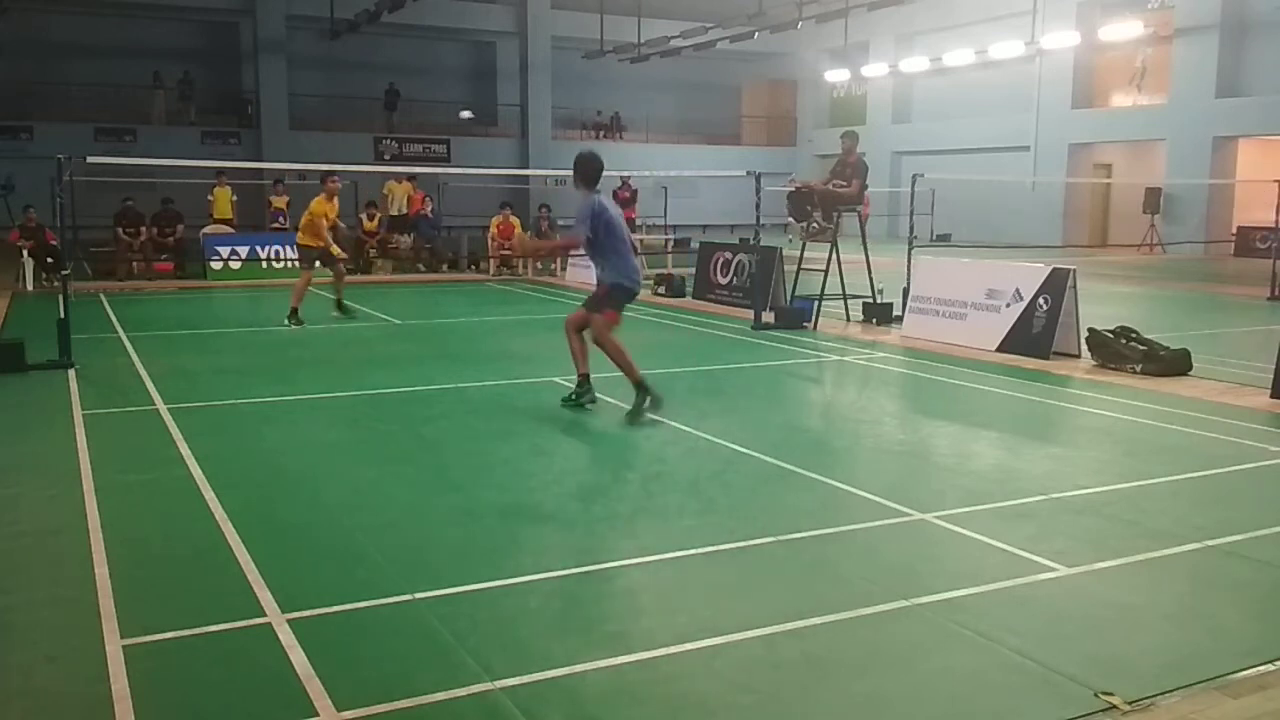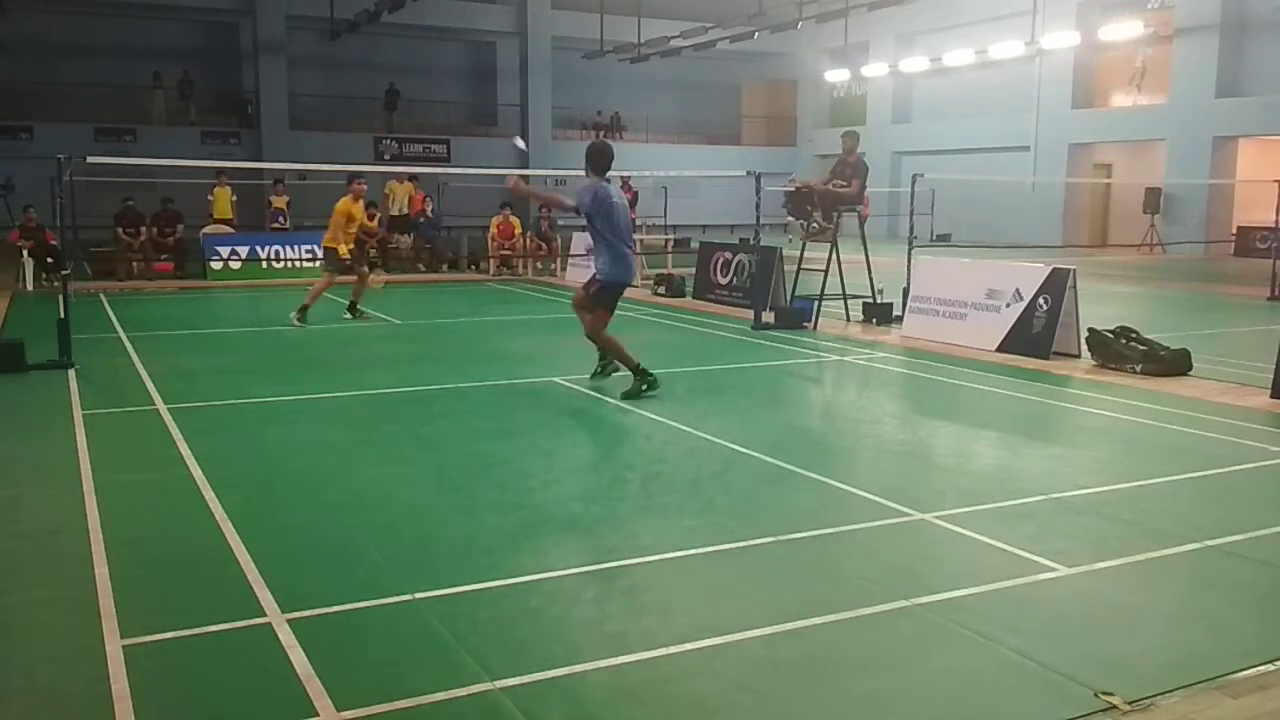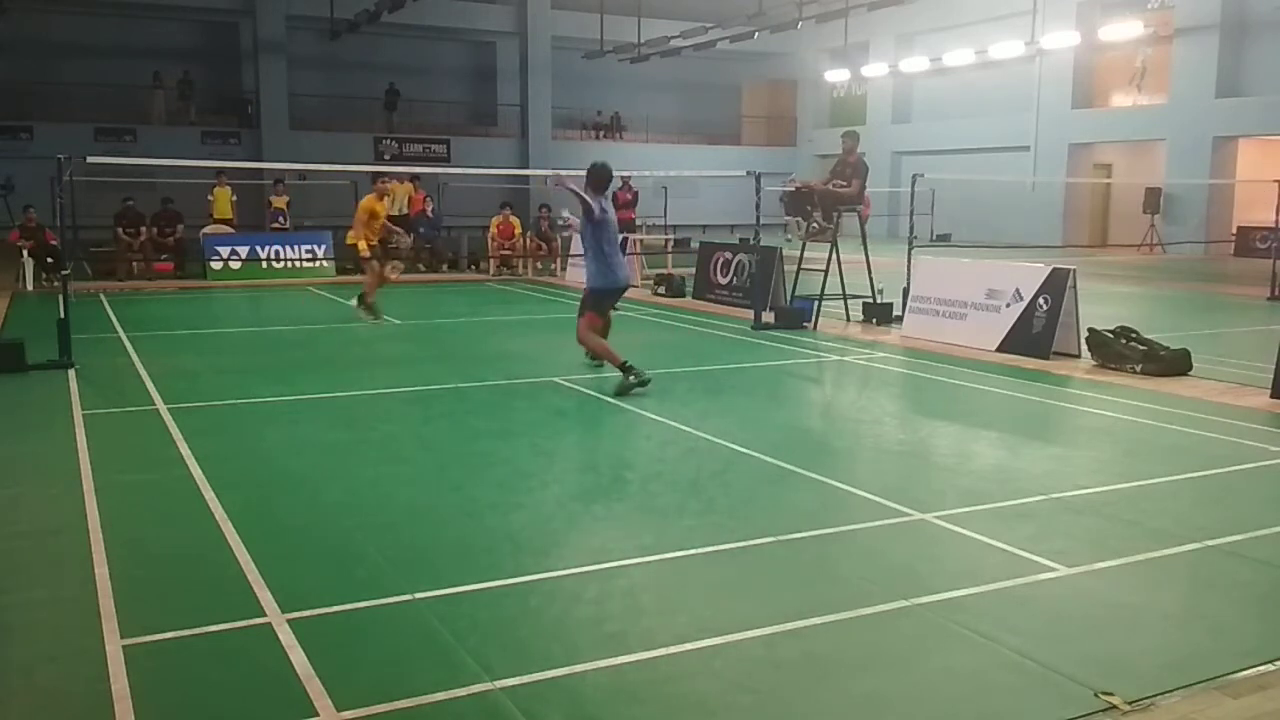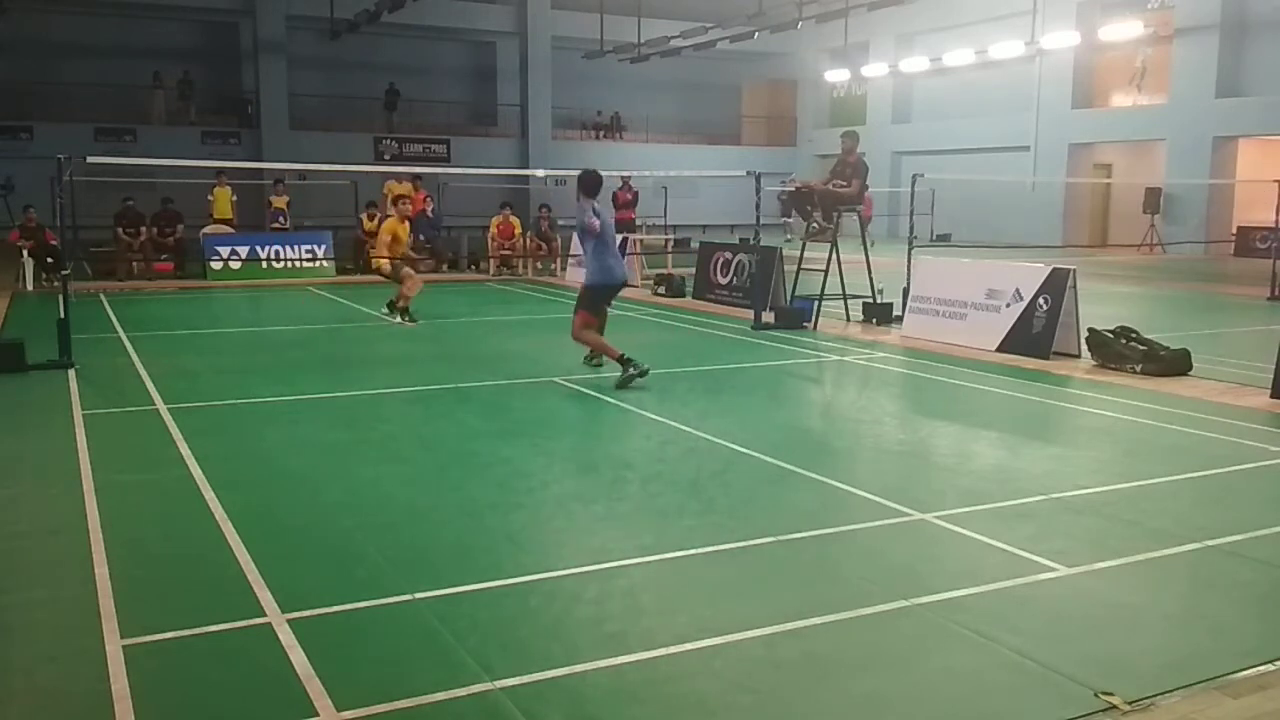
dt=0.2s
person 1, frame 1
left shoulder: (589, 204)
right shoulder: (604, 203)
left elbow: (577, 241)
left wrist: (536, 248)
left hip: (619, 280)
right hip: (616, 279)
left knee: (600, 334)
right knee: (572, 324)
left ankle: (643, 392)
right ankle: (584, 387)
person 1, frame 2
left shoulder: (594, 190)
right shoulder: (614, 191)
left elbow: (568, 205)
left wrist: (526, 191)
left hip: (612, 270)
right hip: (621, 266)
left knee: (593, 329)
right knee: (580, 300)
left ankle: (643, 376)
right ankle: (606, 359)
person 1, frame 3
left shoulder: (594, 207)
right shoulder: (605, 207)
left elbow: (592, 208)
left wrist: (572, 188)
left hip: (603, 280)
right hip: (619, 277)
left knee: (585, 335)
right knee: (602, 310)
left ankle: (630, 371)
right ankle: (598, 352)
person 1, frame 4
left shoulder: (585, 208)
right shoulder: (600, 212)
left elbow: (594, 223)
left wrist: (593, 225)
left hip: (599, 277)
right hip: (617, 275)
left knee: (579, 332)
right knee: (598, 307)
left ankle: (629, 364)
right ankle: (596, 353)
